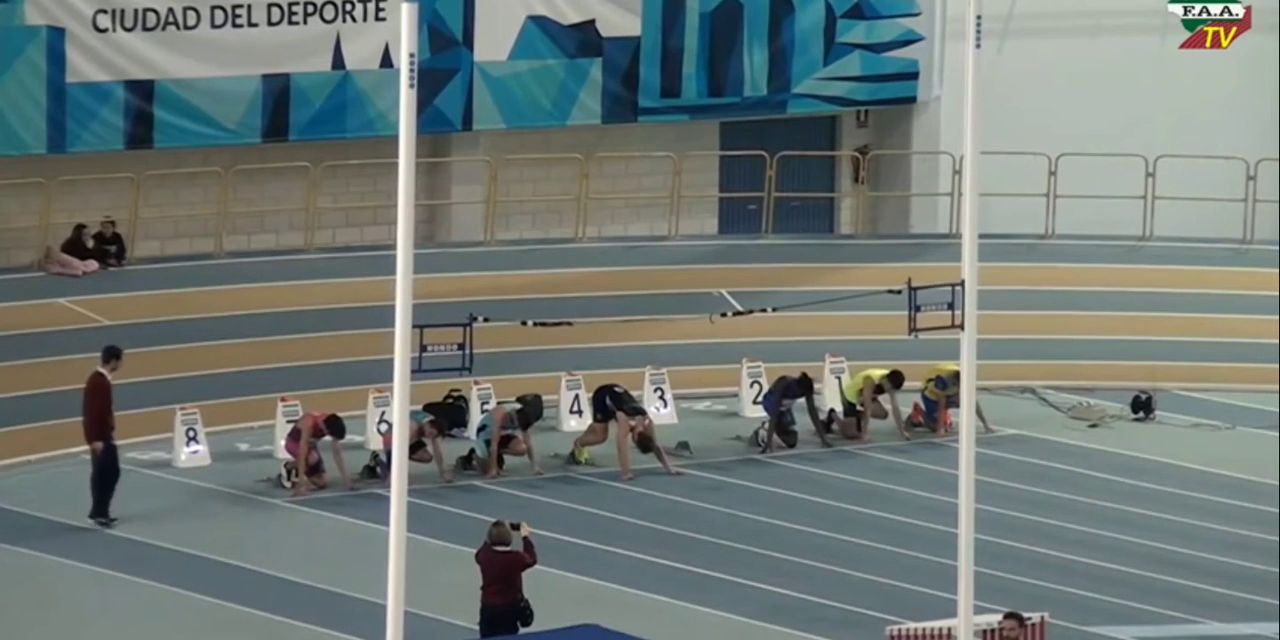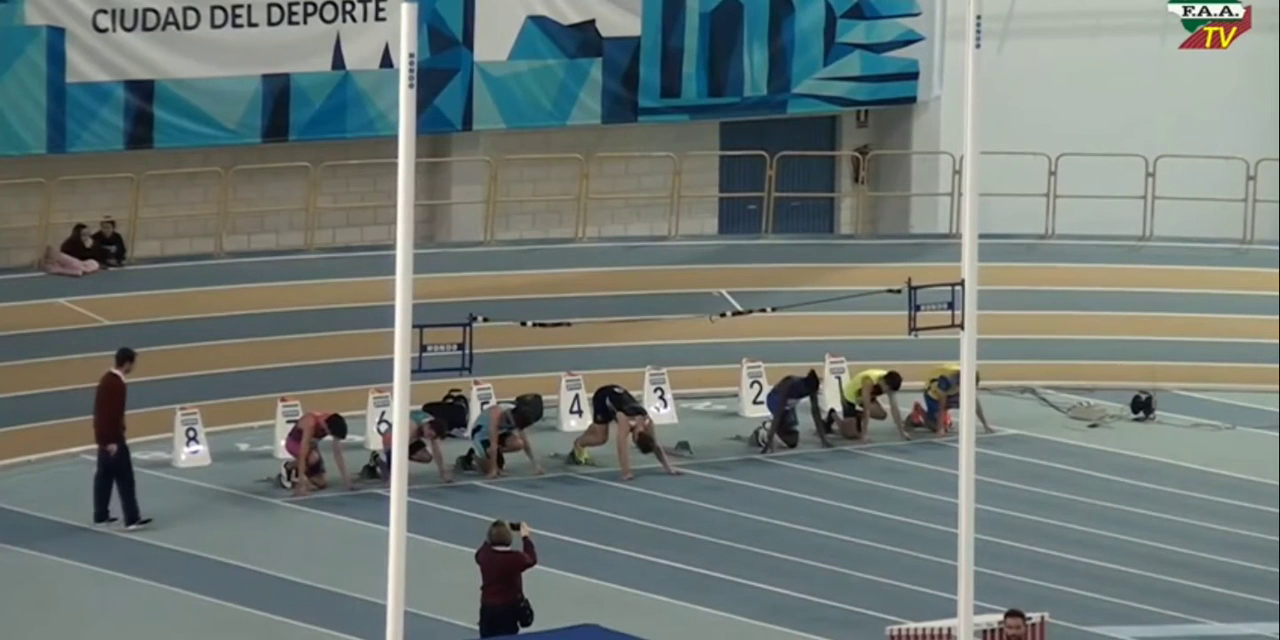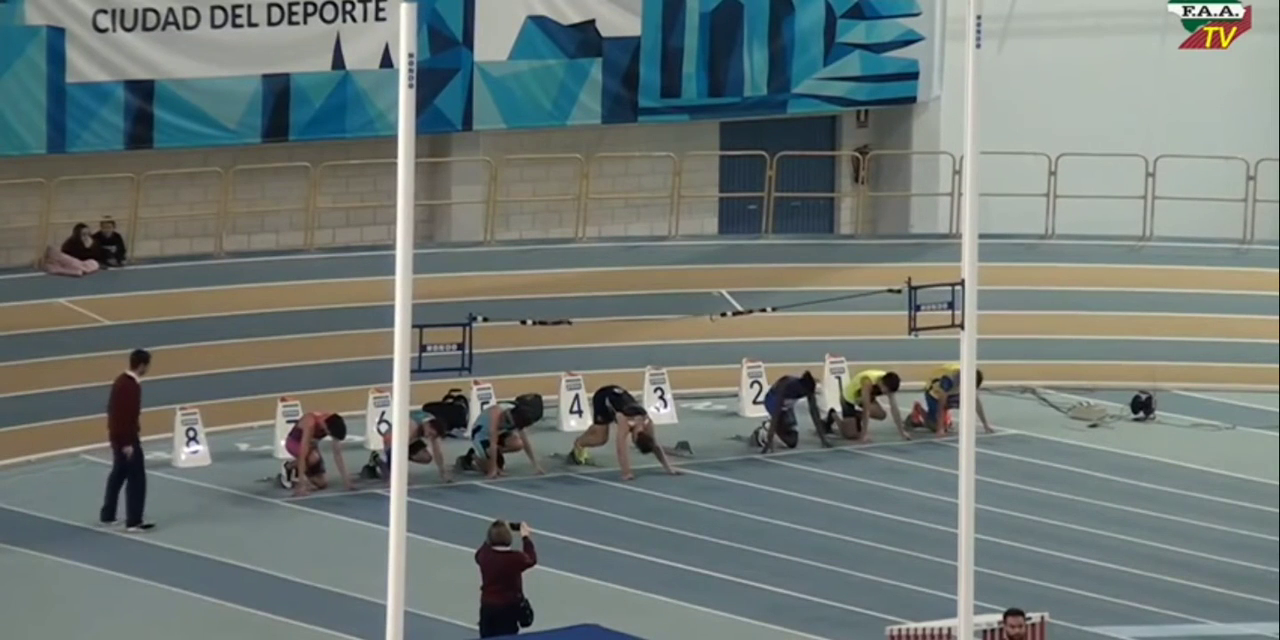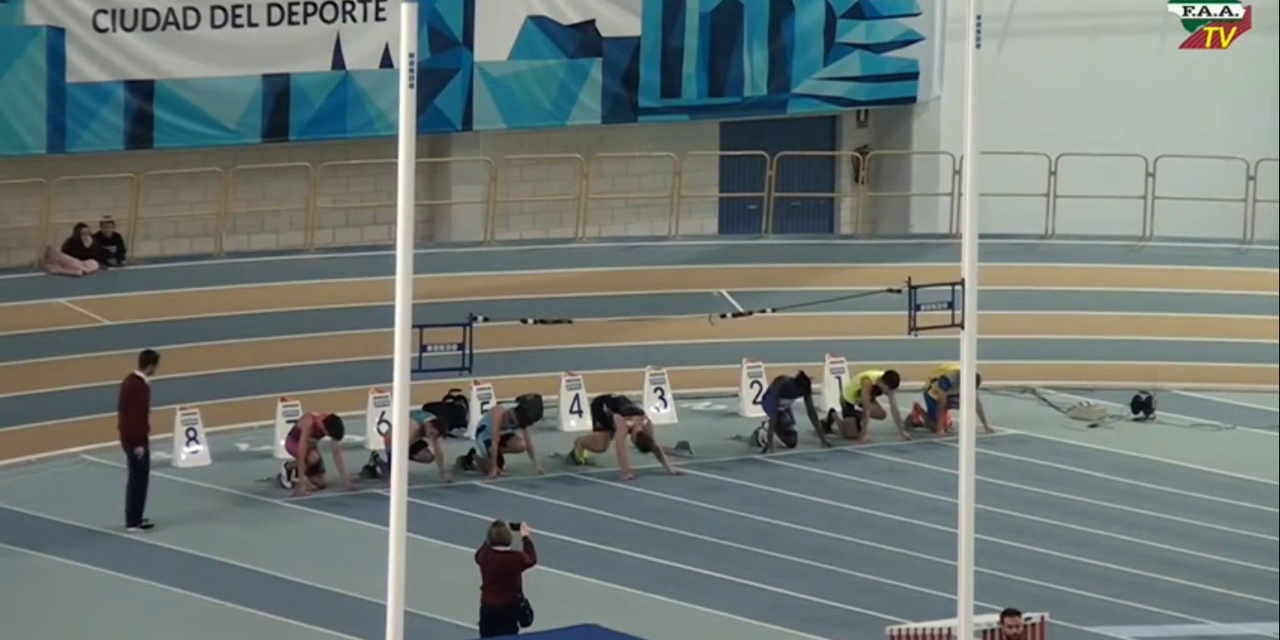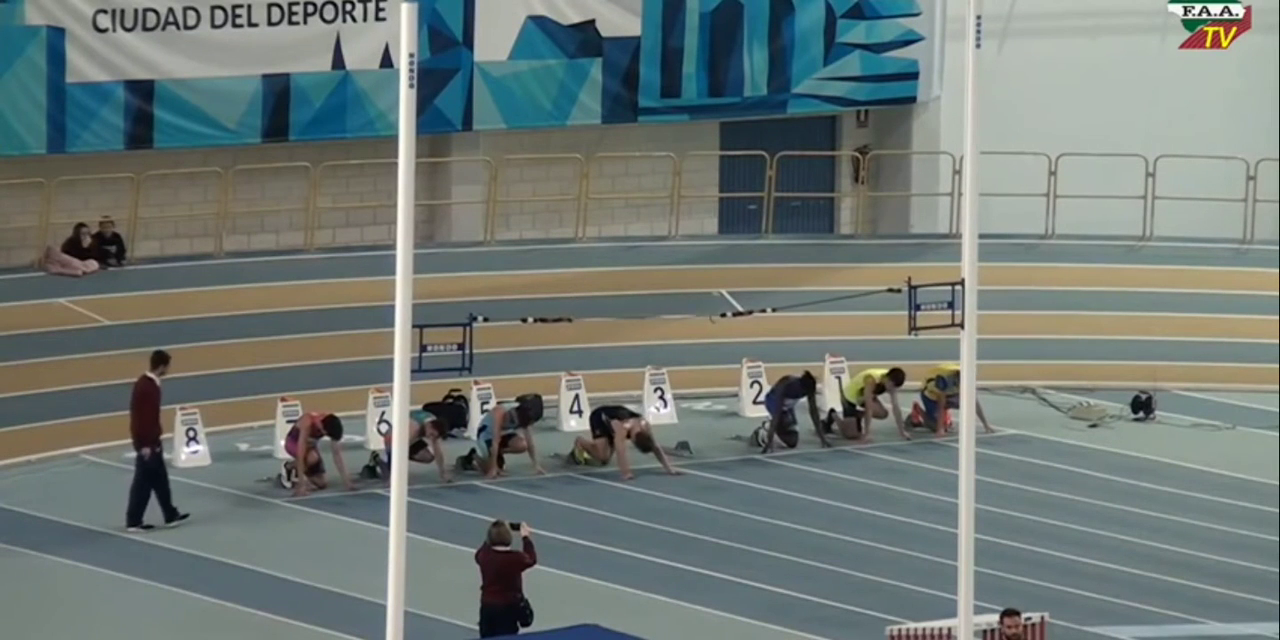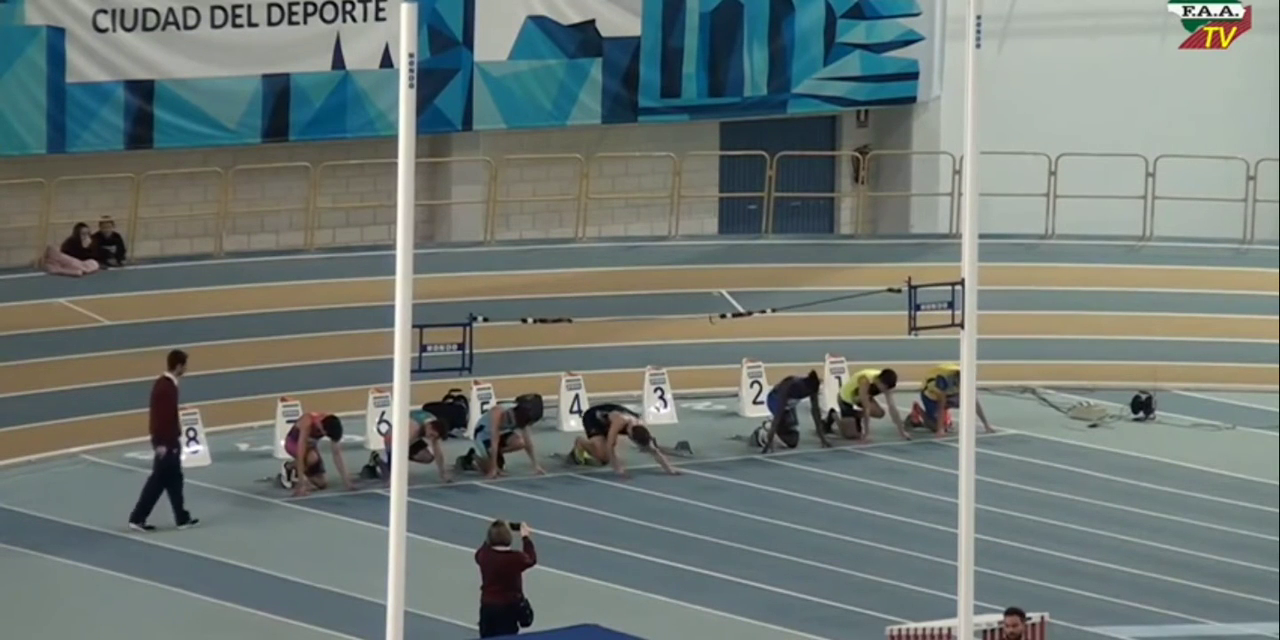
dt=0.3s
person 1, frame 1
left shoulder: (99, 379)
right shoulder: (100, 382)
right elbow: (94, 412)
right wrist: (96, 439)
left hip: (102, 434)
right hip: (100, 436)
left knee: (100, 474)
right knee: (110, 473)
left ankle: (100, 513)
right ankle: (98, 512)
person 1, frame 2
left shoulder: (107, 379)
right shoulder: (116, 384)
right elbow: (112, 414)
right wrist: (112, 441)
left hip: (103, 435)
right hip: (112, 437)
left knee: (104, 475)
right knee: (125, 477)
left ankle: (101, 516)
right ankle: (132, 519)
person 1, frame 3
left shoulder: (121, 381)
right shoulder: (131, 386)
right elbow: (128, 416)
right wrist: (128, 443)
left hip: (117, 436)
right hip: (127, 438)
left knee: (118, 474)
right knee: (137, 479)
left ankle: (107, 514)
right ankle: (134, 521)
person 1, frame 4
left shoulder: (130, 381)
right shoulder: (140, 387)
right elbow: (137, 417)
right wrist: (138, 444)
left hip: (129, 436)
right hip: (135, 439)
left knee: (139, 476)
right knee: (138, 478)
left ankle: (134, 516)
right ankle: (133, 521)
person 1, frame 5
left shoulder: (144, 382)
right shoulder: (149, 387)
right elbow: (146, 417)
right wrist: (145, 444)
left hip: (148, 438)
right hip: (147, 441)
left knee: (159, 476)
right knee: (143, 480)
left ankle: (171, 515)
right ankle: (133, 522)
person 1, frame 6
left shoulder: (164, 383)
right shoulder: (167, 387)
right elbow: (162, 416)
right wrist: (162, 443)
left hip: (168, 439)
right hip: (166, 440)
left knee: (174, 477)
right knee: (160, 479)
left ankle: (182, 518)
right ankle: (137, 518)
